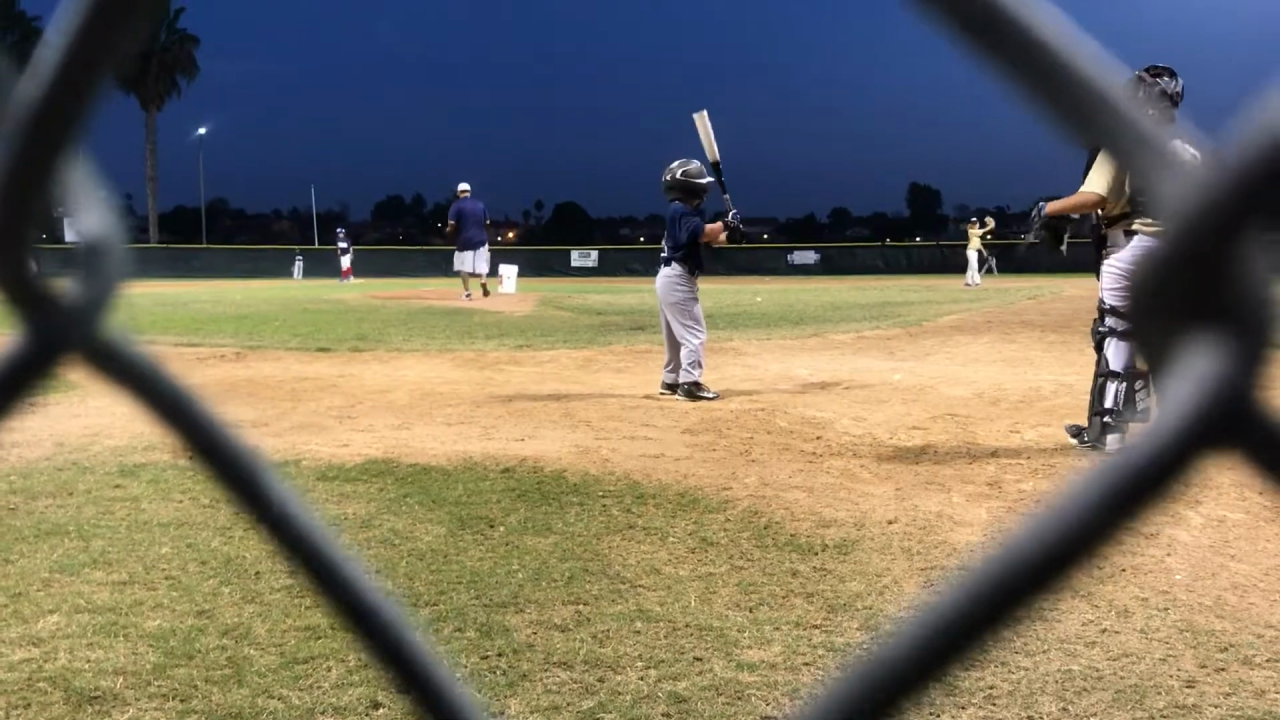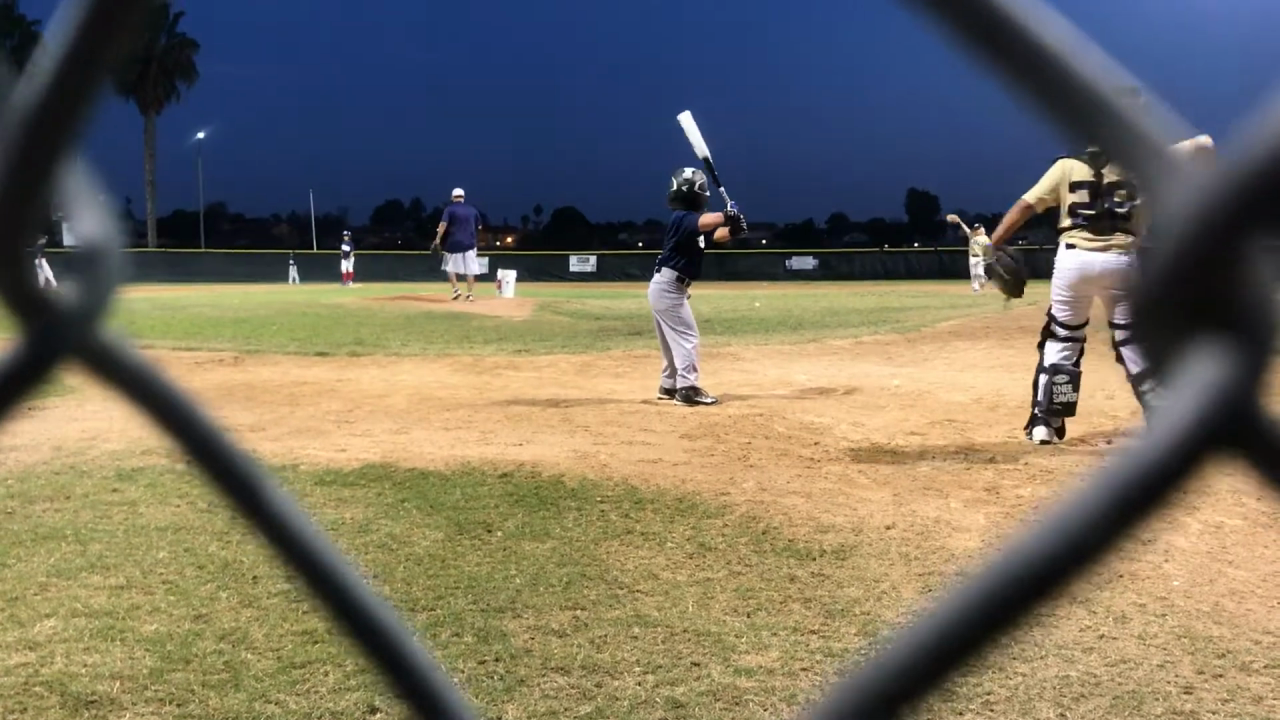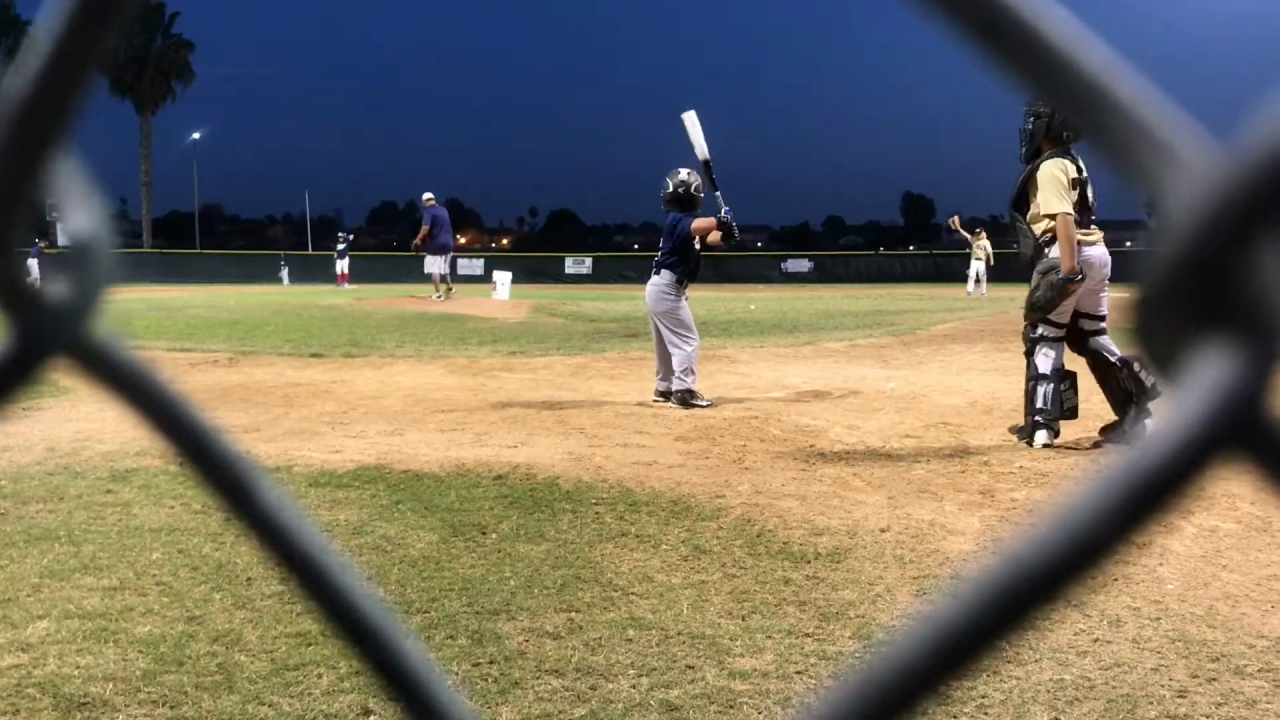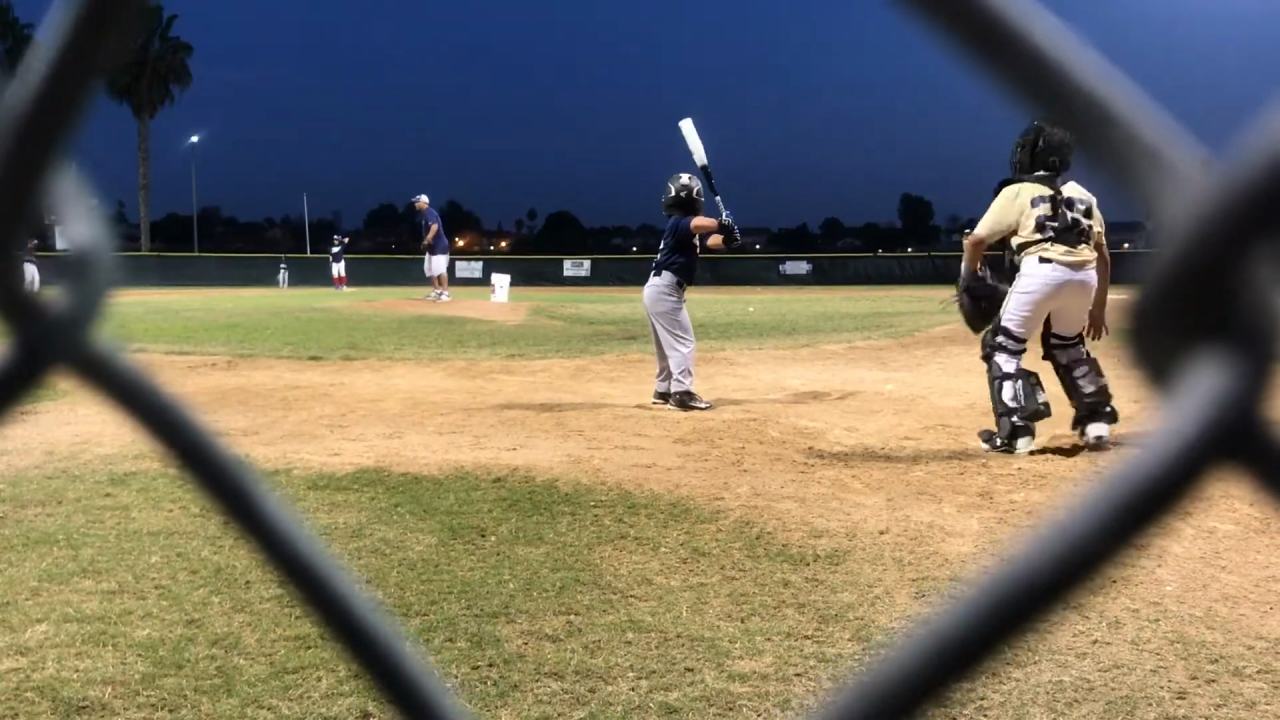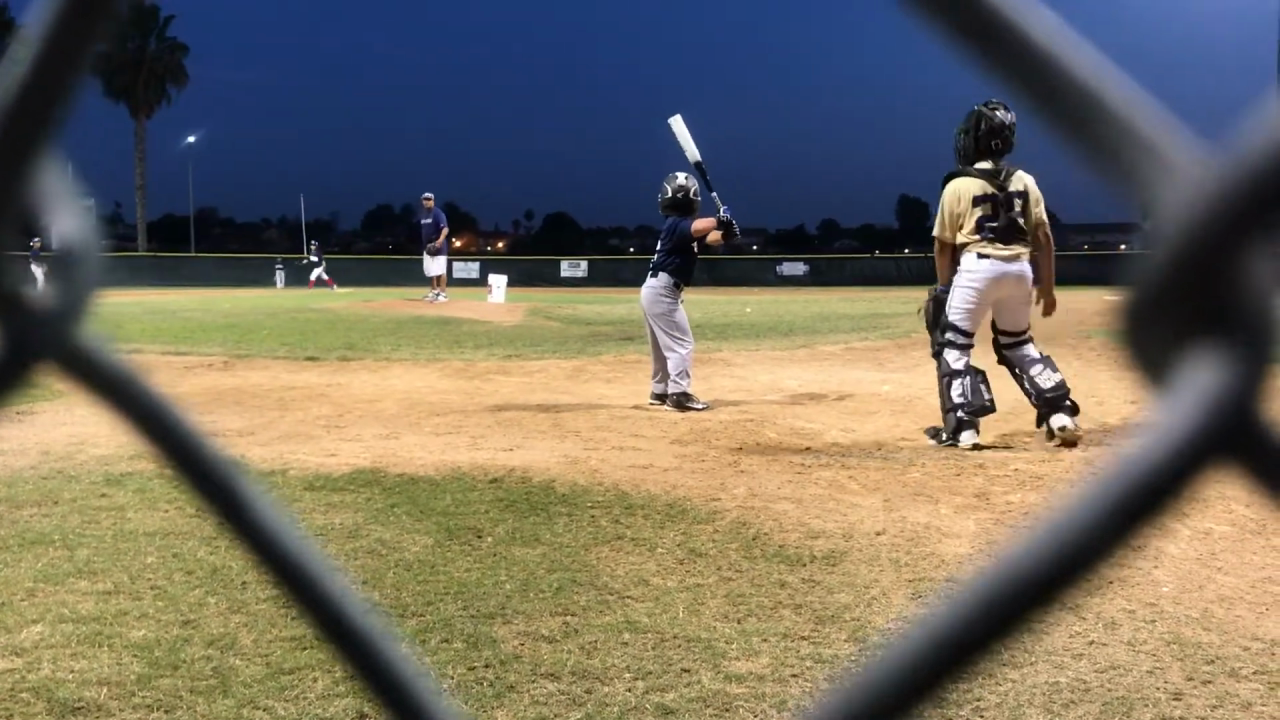
dt=0.7s
person 1, frame 1
right shoulder: (1187, 152)
left elbow: (1093, 198)
left wrist: (1047, 208)
left hip: (1129, 246)
left knee: (1116, 336)
left ankle: (1108, 428)
person 1, frame 2
left shoulder: (1067, 167)
left elbow: (1026, 205)
right elbow: (1203, 145)
left wrist: (995, 243)
right wrist: (1200, 141)
left hip: (1074, 262)
right hip: (1120, 263)
left knee: (1061, 342)
right knee: (1134, 344)
left ankle: (1045, 423)
person 1, frame 3
left shoulder: (1050, 167)
right shoulder: (1074, 164)
left elbow: (1065, 218)
left wrist: (1068, 269)
left hip: (1070, 257)
right hip: (1098, 253)
left knee: (1044, 338)
right knee: (1094, 337)
left ankle: (1042, 424)
right ankle: (1135, 414)
person 1, frame 4
left shoulder: (1016, 192)
right shoulder: (1083, 195)
left elbow: (977, 240)
right elbow: (1103, 256)
left wrist: (970, 275)
right wrist: (1099, 307)
left hip: (1041, 272)
right hip: (1084, 275)
left knee: (1003, 348)
right knee: (1068, 347)
left ankle: (1015, 432)
right ankle: (1096, 420)
person 1, frame 5
left shoulder: (958, 186)
right shoulder: (1025, 181)
left elbow: (944, 244)
right elbow: (1043, 237)
left wrist: (943, 287)
right wrist: (1046, 284)
left hip: (978, 268)
right hip: (1019, 268)
left knee: (951, 346)
right knee: (1019, 345)
left ankle: (962, 428)
right ankle: (1058, 413)
person 2, frame 1
left shoulder: (684, 211)
right shoulder: (680, 211)
left elbow: (707, 238)
right elbow: (704, 232)
left wrist: (729, 236)
right wrist: (726, 223)
left hip: (672, 278)
right hip: (677, 279)
left knee: (676, 333)
right knee: (694, 332)
left ankle: (671, 381)
right ankle: (690, 384)
person 2, frame 2
left shoulder: (686, 219)
right shoulder: (682, 218)
left elbow: (714, 234)
right elbow: (705, 222)
left wrist: (733, 229)
right wrist: (726, 215)
left hip: (667, 287)
right hip: (668, 287)
left knee: (673, 339)
right knee: (687, 338)
left ankle: (669, 385)
right ankle: (687, 389)
person 2, frame 3
left shoulder: (680, 220)
right shoulder: (678, 220)
left elbow: (707, 237)
right elbow: (697, 227)
left wrist: (725, 235)
right wrist: (720, 221)
left hip: (661, 288)
right hip: (667, 289)
left knee: (669, 342)
right knee: (687, 340)
left ankle: (664, 388)
right ankle: (683, 392)
person 2, frame 4
left shoulder: (683, 225)
right shoulder: (678, 223)
left elbow: (708, 240)
right elbow: (698, 224)
left wrist: (727, 239)
right wrist: (720, 223)
left hip: (661, 290)
right hip: (664, 290)
left knee: (668, 343)
right knee: (682, 342)
left ankle: (663, 390)
right ankle: (681, 394)
person 2, frame 5
left shoulder: (679, 225)
right shoulder: (677, 224)
left elbow: (706, 237)
right elbow: (699, 228)
left wrist: (725, 234)
right wrist: (718, 220)
left hip: (656, 290)
right hip: (662, 292)
left knee: (665, 344)
right knee: (682, 343)
left ankle: (660, 391)
right ankle: (678, 395)
